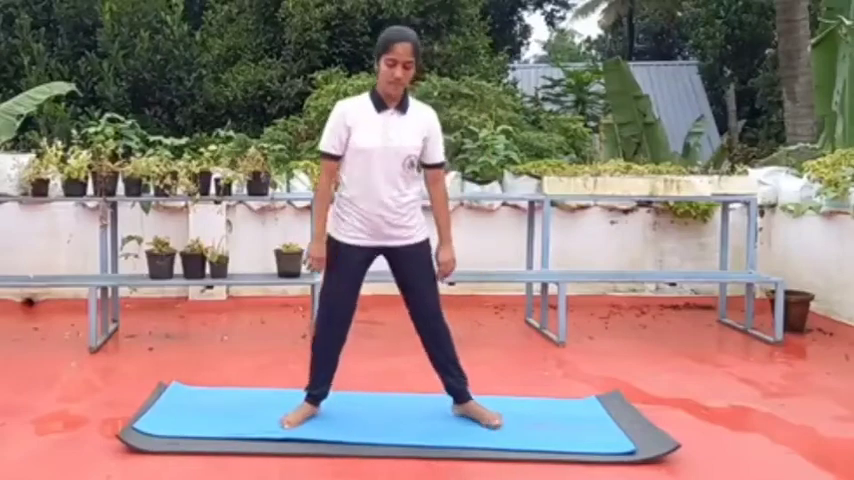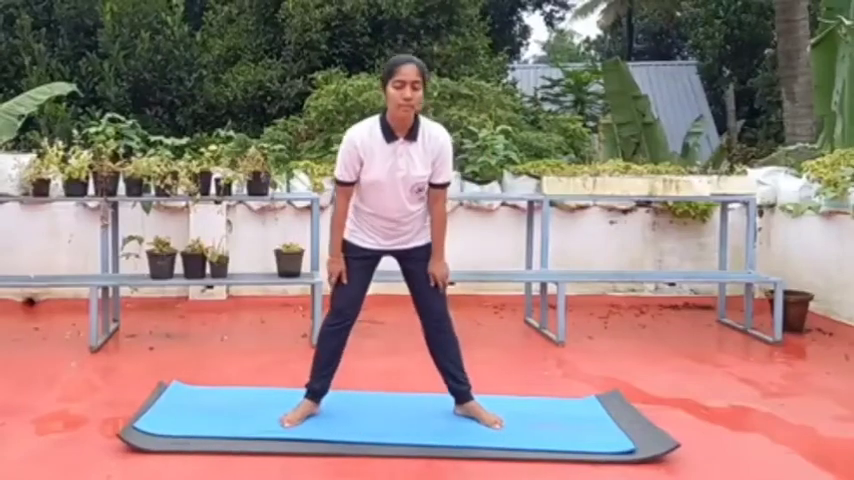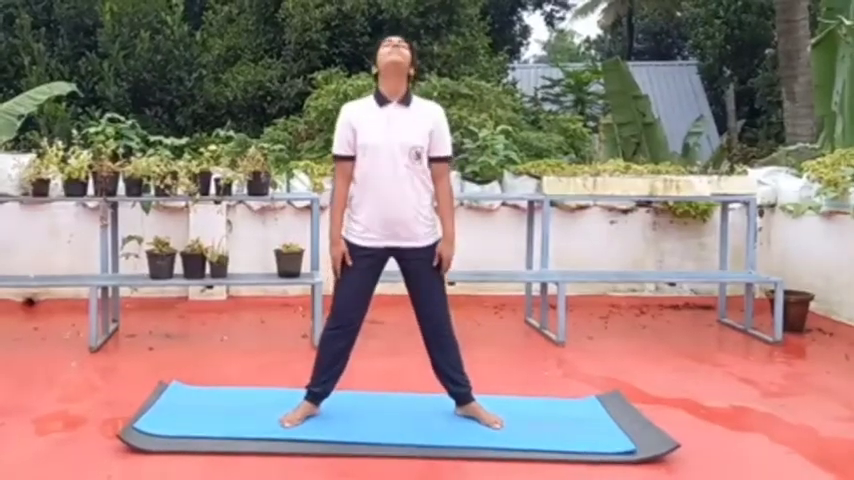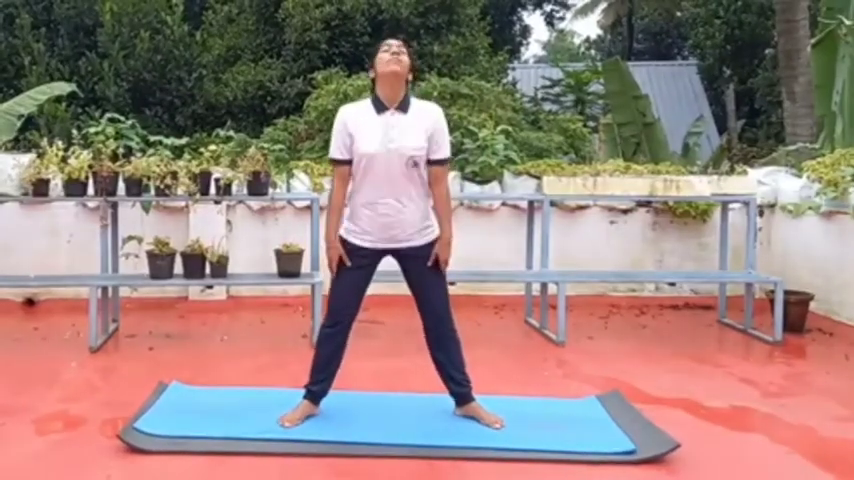
dt=0.7s
person 1, frame 1
left shoulder: (425, 118)
right shoulder: (347, 111)
left elbow: (435, 184)
right elbow: (327, 176)
left wrist: (446, 243)
right wrist: (318, 236)
left hip: (409, 237)
right hip: (350, 236)
left knee: (430, 317)
right knee: (332, 317)
left ankle: (462, 399)
right ankle: (312, 400)
person 1, frame 2
left shoulder: (437, 139)
right shoulder: (358, 137)
left elbow: (437, 202)
right elbow: (342, 198)
left wrist: (438, 257)
right wrist: (335, 254)
left hip: (416, 241)
right hip: (362, 240)
left knee: (437, 318)
right knee: (340, 317)
left ankle: (464, 399)
right ankle: (312, 399)
person 1, frame 3
left shoulder: (431, 114)
right shoulder: (353, 113)
left elbow: (442, 178)
right elbow: (343, 178)
left wrist: (448, 236)
right wrist: (335, 236)
left hip: (420, 238)
right hip: (363, 237)
left knee: (436, 321)
right knee: (343, 320)
left ankle: (465, 400)
right ankle: (312, 399)
person 1, frame 4
left shoulder: (431, 115)
right shoulder: (350, 116)
left elbow: (438, 181)
right elbow: (340, 182)
left wrist: (446, 236)
right wrist: (331, 237)
left hip: (418, 237)
right hip: (360, 237)
left knee: (439, 318)
right knee: (338, 318)
left ankle: (465, 400)
right ankle: (311, 400)
